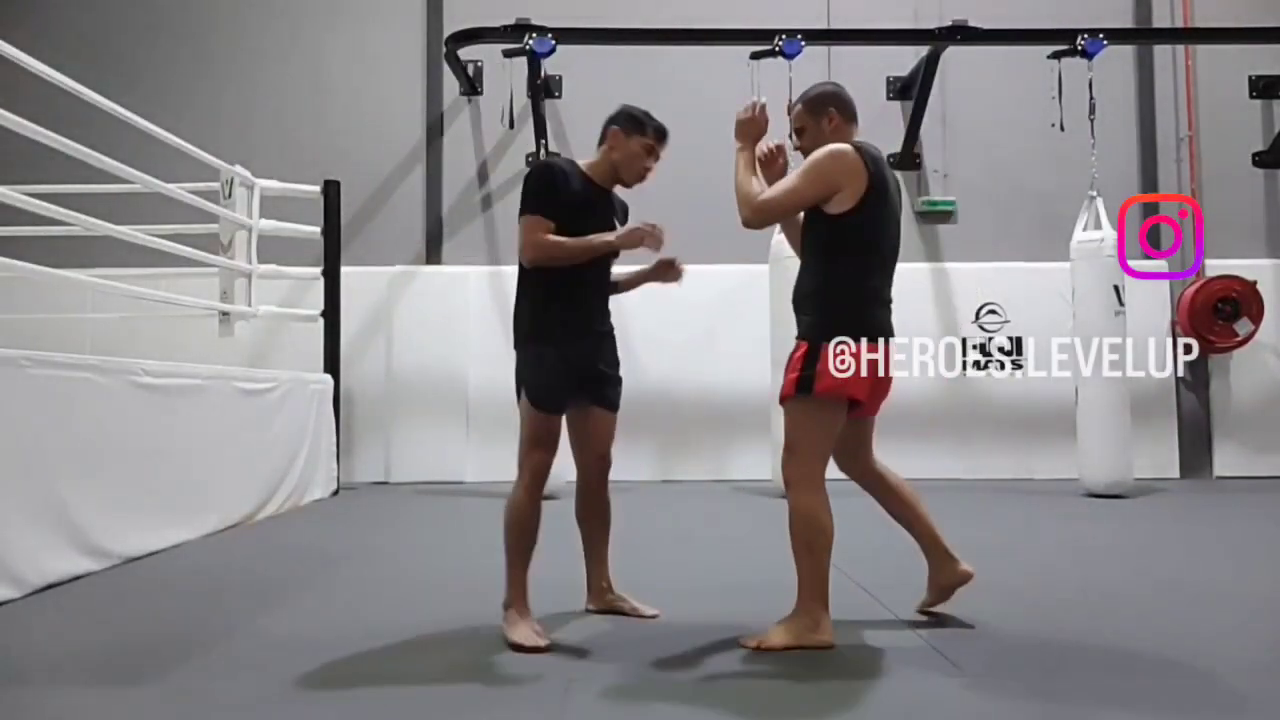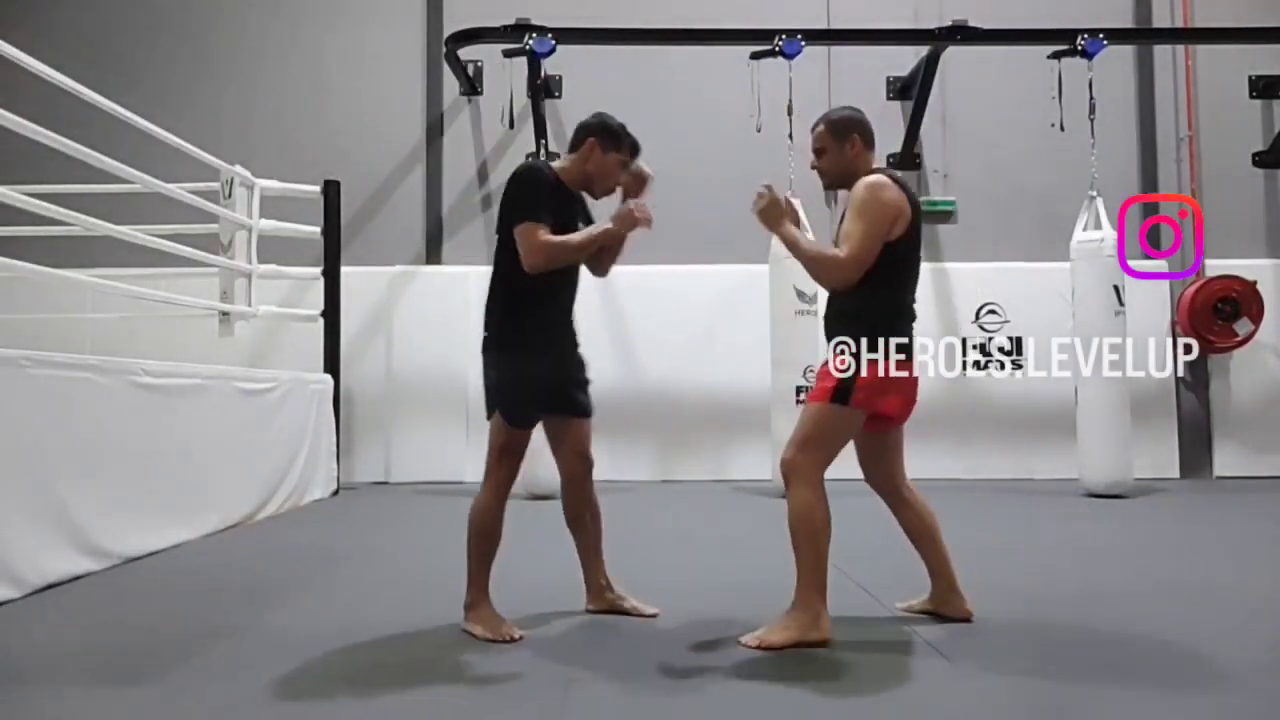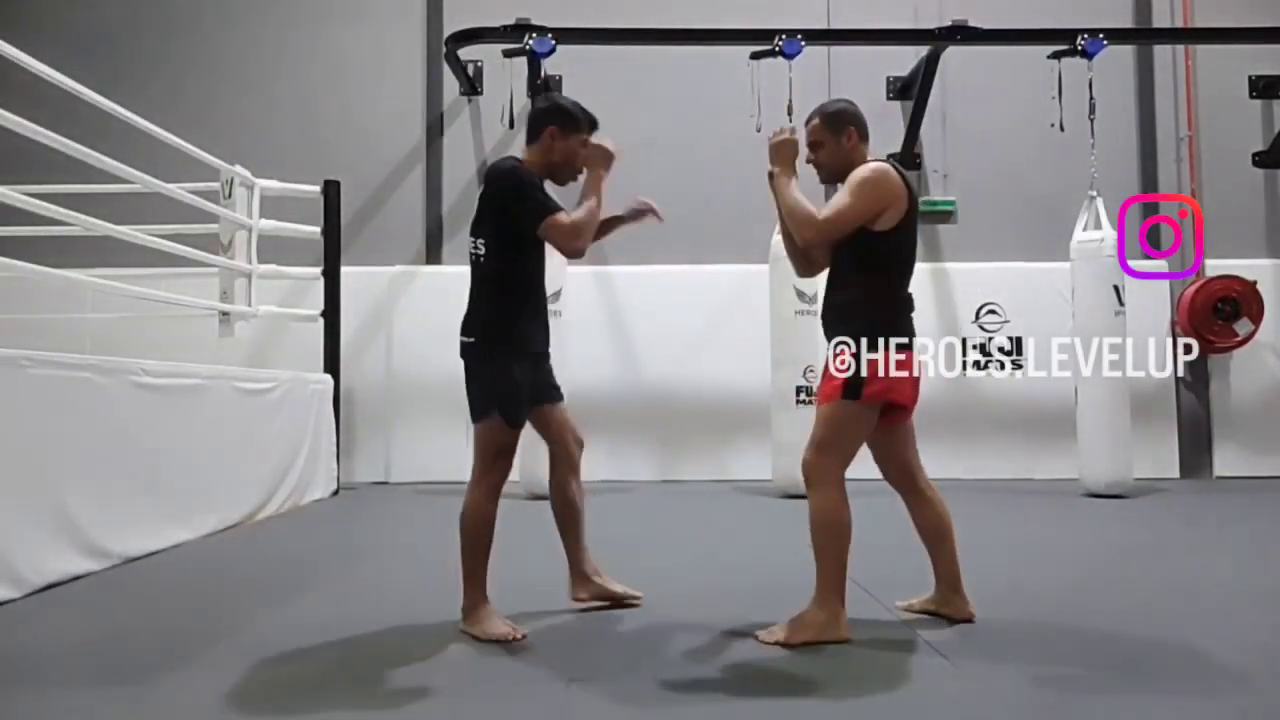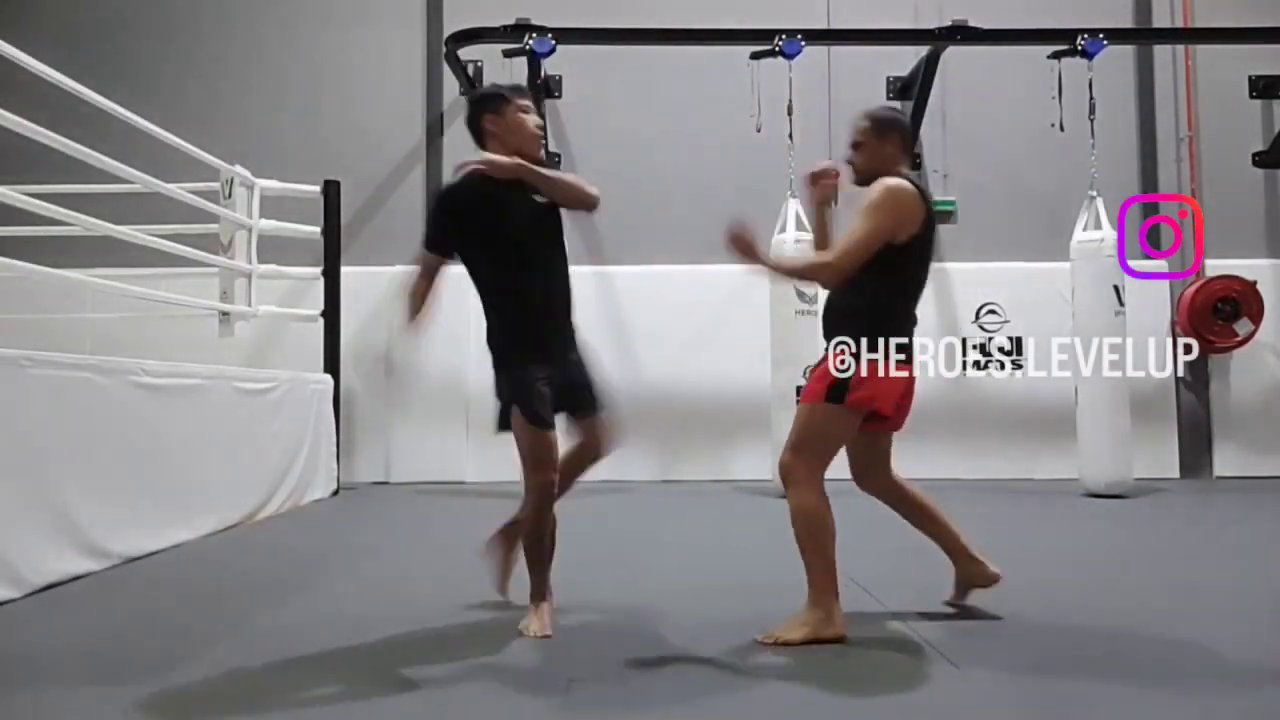
dt=0.3s
person 1, frame 1
left shoulder: (838, 160)
right shoulder: (874, 171)
left elbow: (753, 214)
left wrist: (745, 149)
right wrist: (779, 182)
left hip: (833, 340)
right hip: (865, 339)
left knee: (801, 472)
right knee: (858, 463)
left ankle: (811, 618)
right ankle: (944, 564)
person 1, frame 2
left shoulder: (875, 189)
right shoulder: (870, 198)
left elbow: (842, 272)
right elbow: (837, 277)
left wrist: (782, 228)
right wrist: (790, 228)
left hip: (869, 354)
right hip: (881, 355)
left knee: (799, 467)
right knee: (889, 481)
left ankle: (808, 613)
right ankle: (947, 594)
person 1, frame 3
left shoulder: (875, 177)
right shoulder: (863, 192)
left elbow: (814, 231)
right elbow: (808, 264)
left wrist: (783, 173)
right wrist: (782, 194)
left hip: (868, 350)
right hip: (880, 350)
left knee: (821, 468)
right knee: (906, 475)
left ankle: (828, 612)
right ankle: (950, 594)
person 1, frame 4
left shoulder: (893, 193)
right shoulder: (895, 200)
left elbow: (835, 270)
right elbow: (840, 271)
left wrist: (761, 256)
right wrist: (821, 209)
left hip: (868, 360)
right hip: (882, 362)
left knee: (798, 470)
right knee: (876, 478)
left ankle: (823, 612)
right ankle: (969, 565)
person 2, frame 1
left shoulder: (614, 208)
right shoulder: (551, 177)
right elbow: (532, 252)
left wrist: (649, 273)
right wrist: (617, 241)
left hip: (596, 343)
right hip: (546, 344)
left knee: (596, 470)
right knee: (534, 473)
left ankle: (599, 587)
right ankle: (515, 605)
person 2, frame 2
left shoulder: (571, 197)
right shoulder: (533, 179)
left elbow: (599, 266)
right elbow: (536, 257)
left wrist: (622, 220)
right wrist: (613, 224)
left hip: (558, 349)
right hip: (515, 350)
left knee: (580, 468)
right knee: (502, 474)
left ankle: (600, 587)
right ankle: (476, 603)
person 2, frame 3
left shoulder: (525, 183)
right shoulder: (511, 178)
left elbow: (570, 237)
right elbow: (572, 241)
left wrist: (625, 217)
right wrist: (596, 180)
left hip: (524, 346)
right hip: (498, 349)
left knee: (569, 449)
right knee: (491, 473)
left ankle: (584, 575)
right ankle: (474, 605)
person 2, frame 4
left shoulder: (538, 176)
right shoulder: (460, 198)
left elbow: (589, 200)
right elbow: (426, 276)
left wrist: (529, 169)
left hip: (561, 343)
right hip: (523, 356)
left knee: (590, 448)
right knee: (542, 480)
left ankle: (510, 534)
right ankle: (540, 597)
